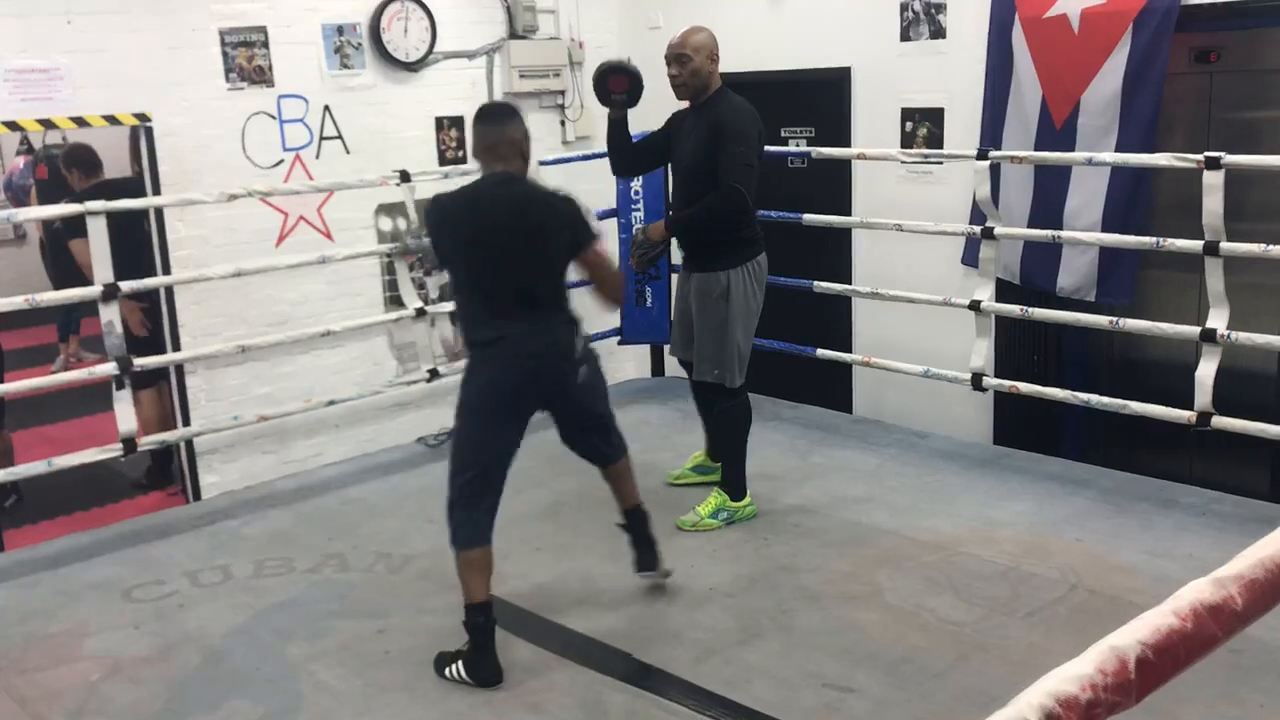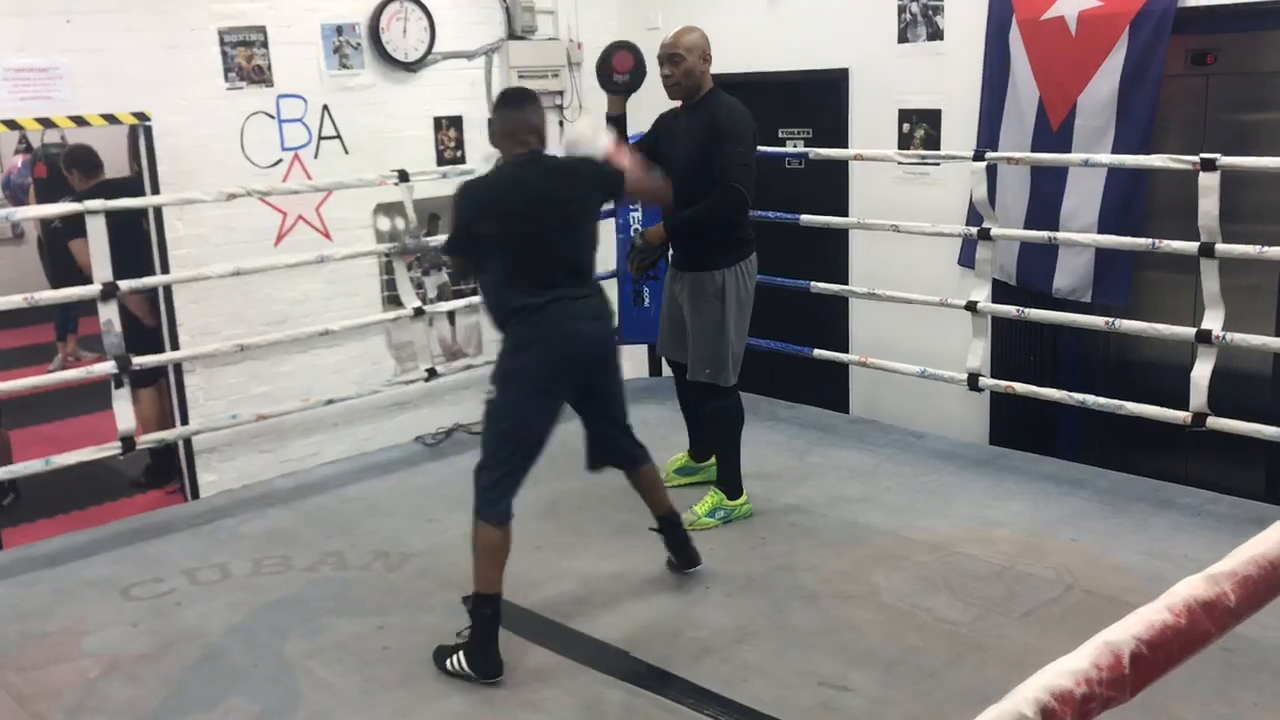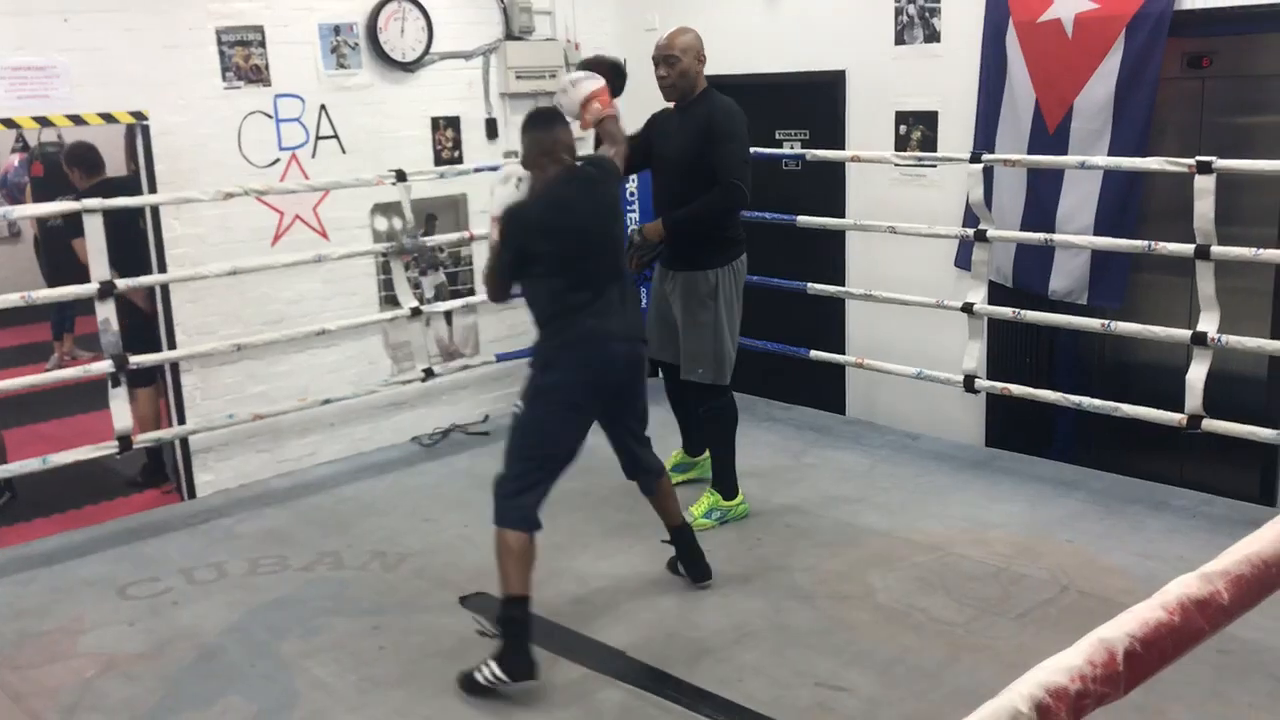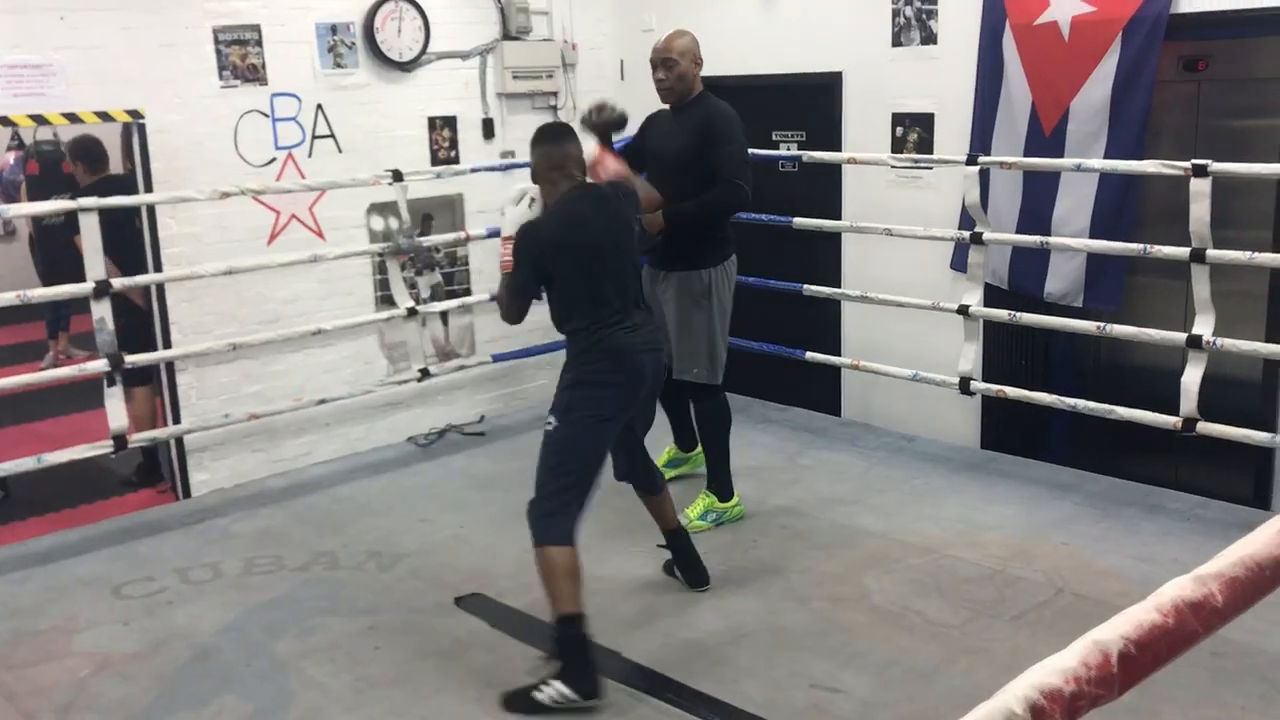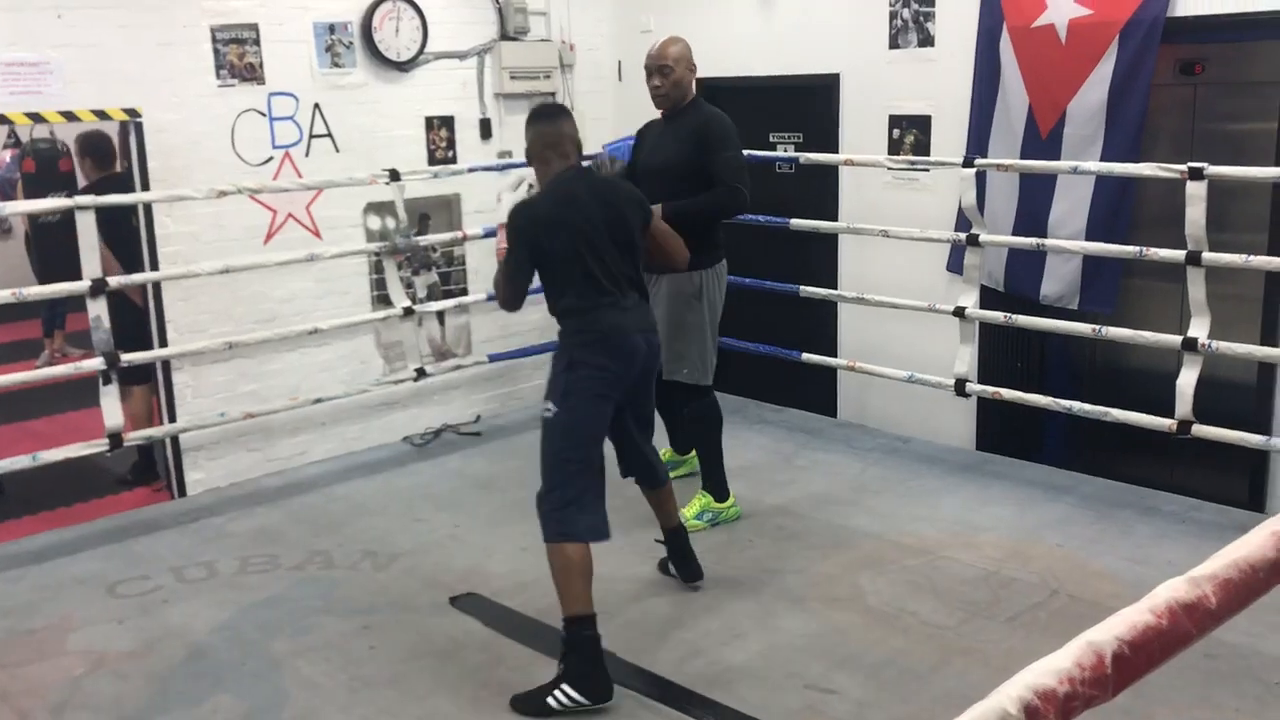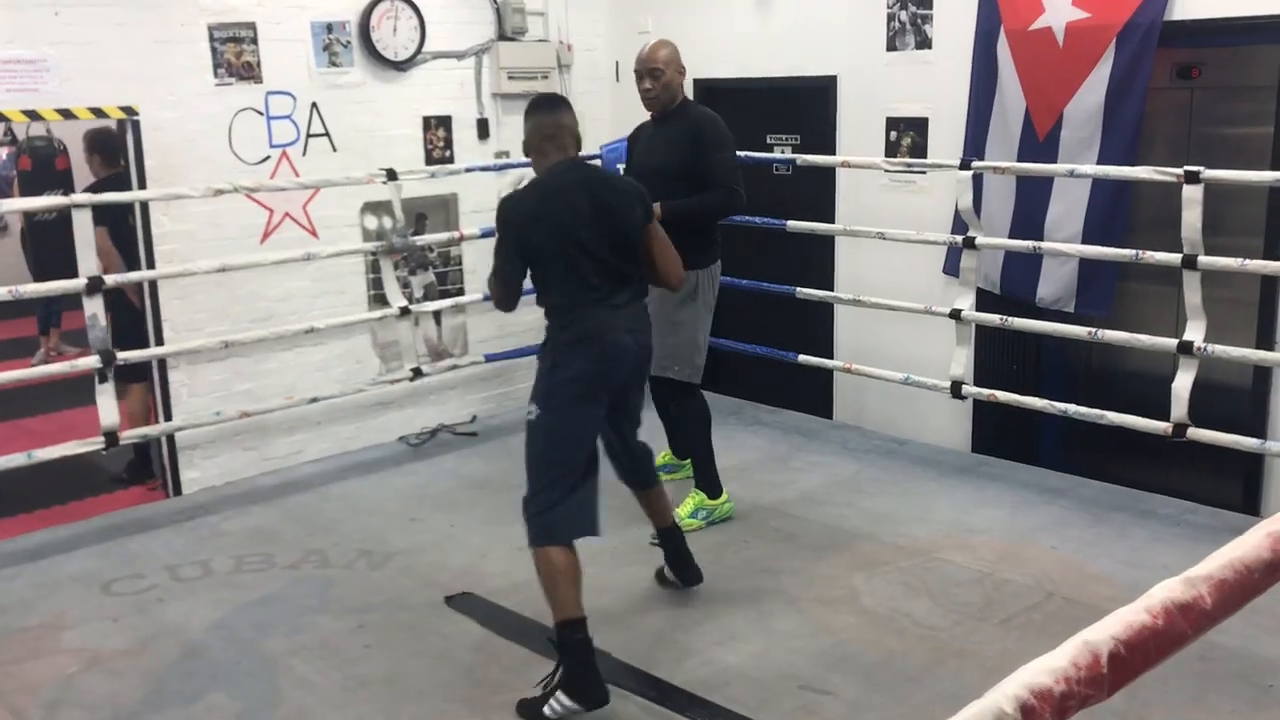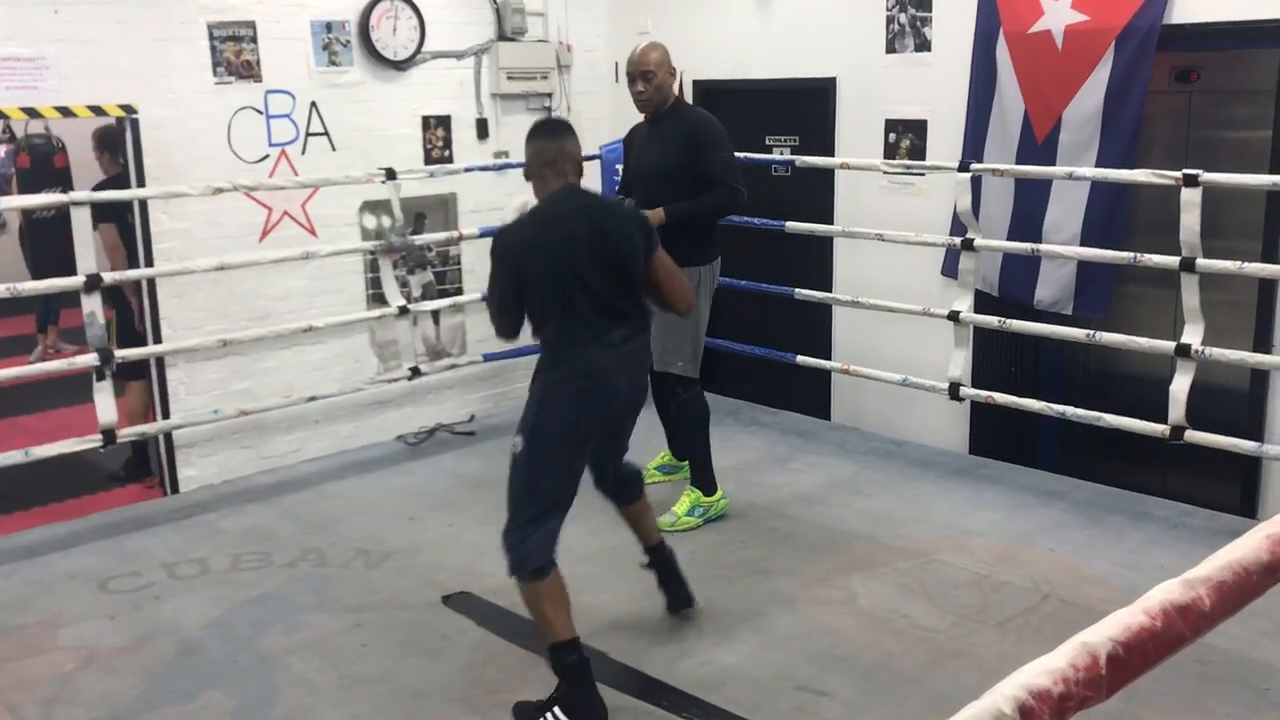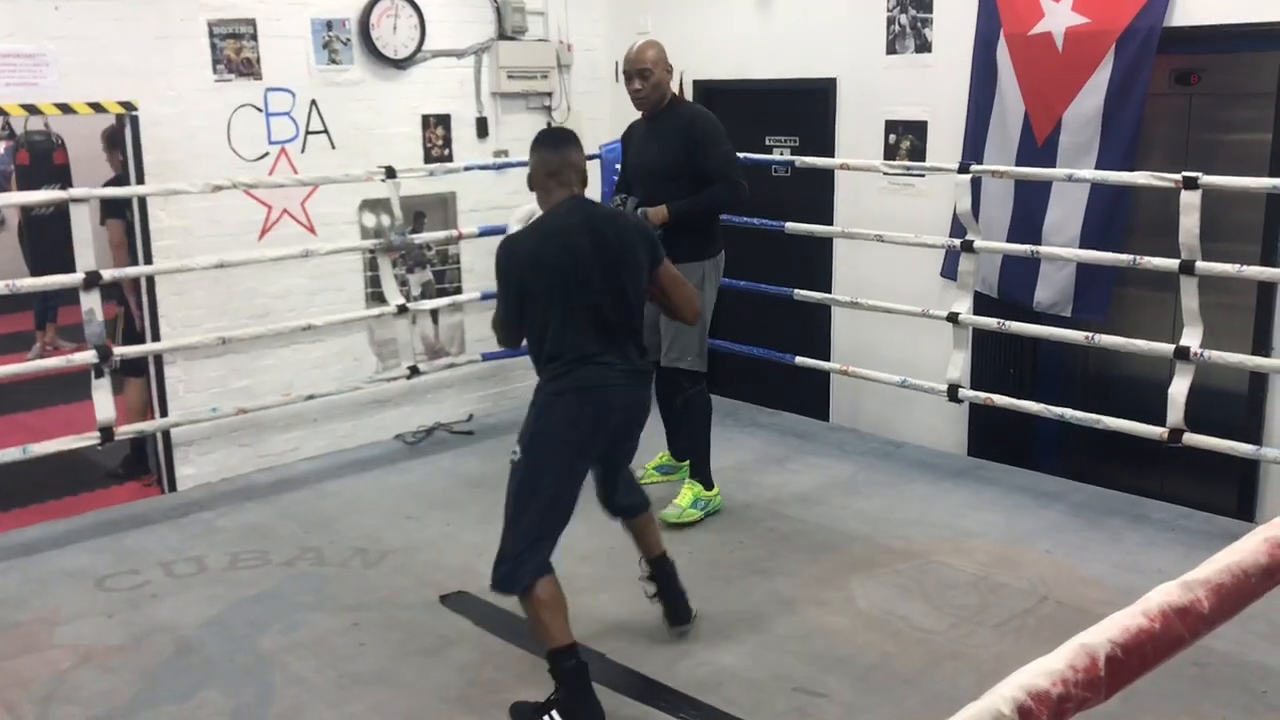
dt=0.1s
person 1, frame 1
left shoulder: (441, 211)
right shoulder: (557, 207)
right elbow: (613, 291)
right wrist: (594, 249)
left hip: (492, 368)
right hip: (560, 355)
left knee: (471, 504)
right knee: (601, 438)
left ankle: (480, 652)
right ankle: (644, 547)
person 1, frame 2
left shoulder: (479, 199)
right shoulder: (582, 173)
left elbow: (462, 261)
right elbow: (657, 192)
right wrist: (625, 164)
left hip: (535, 348)
right hip: (592, 332)
left knee: (496, 486)
right knee: (617, 437)
left ankle: (480, 641)
right ankle: (678, 541)
person 1, frame 3
left shoulder: (522, 218)
right shoulder: (600, 180)
left elbow: (496, 292)
right elbow: (616, 144)
right wrist: (602, 111)
left hip: (571, 356)
right hip: (626, 341)
left knee: (518, 494)
right knee: (635, 451)
left ankle: (514, 647)
right ankle: (690, 556)
person 1, frame 4
left shoulder: (537, 233)
right shoulder: (613, 200)
left elbow: (512, 312)
right elbow: (650, 197)
left wrist: (511, 259)
right wrist: (618, 171)
left hip: (599, 367)
right hip: (648, 353)
left knee: (553, 512)
right knee: (632, 455)
left ankle: (574, 667)
right ankle: (688, 561)
person 1, frame 5
left shoulder: (528, 213)
right shoulder: (618, 189)
left elbow: (510, 300)
right elbow: (677, 258)
left wrist: (509, 248)
left hip: (590, 351)
right hip: (641, 339)
left knee: (565, 503)
right knee: (638, 449)
left ankle: (585, 669)
right ankle: (683, 556)
person 1, frame 6
left shoulder: (518, 207)
right shoulder: (623, 190)
left elbow: (503, 296)
right elbow: (672, 277)
left hip: (577, 353)
right hip: (633, 340)
left knee: (552, 507)
right knee: (628, 450)
right ankle: (679, 559)
person 1, frame 7
left shoulder: (516, 238)
right shoulder: (626, 218)
left elbow: (506, 328)
right elbow: (682, 301)
left hip: (570, 384)
right hip: (630, 371)
left knee: (528, 537)
right knee: (611, 470)
right ankle: (670, 580)
person 1, frame 8
left shoulder: (520, 248)
right shoulder: (632, 230)
left elbow: (507, 336)
right elbow: (691, 311)
left hip: (570, 398)
right hip: (632, 386)
left knee: (524, 549)
right knee: (616, 482)
right ankle: (672, 596)
person 2, frame 1
left shoulder: (736, 116)
right shoulder: (682, 122)
left elbow: (735, 196)
right elbow: (626, 165)
left wrist: (669, 227)
right wrist: (617, 114)
left hip: (732, 266)
right hip: (698, 263)
left knee: (721, 375)
right knee: (695, 363)
left ankle: (734, 494)
right ankle: (716, 455)
person 2, frame 2
left shoulder: (728, 116)
right shoulder: (671, 122)
left elbow: (735, 196)
left wrist: (667, 230)
right wrist: (616, 113)
left hip: (723, 266)
right hip: (685, 263)
left knee: (714, 377)
right knee: (681, 363)
left ankle: (730, 494)
right ankle: (699, 457)
person 2, frame 3
left shoulder: (722, 116)
right shoulder: (663, 122)
left elbow: (734, 193)
left wrist: (667, 227)
left hip: (713, 266)
right hip: (672, 264)
left knee: (708, 376)
right knee: (670, 363)
left ankle: (727, 494)
right ankle: (692, 452)
person 2, frame 4
left shoulder: (718, 119)
right shoulder: (656, 124)
left elbow: (735, 194)
left wrist: (667, 219)
right wrist: (599, 136)
left hip: (703, 267)
right hip: (660, 265)
left knee: (700, 378)
right knee: (660, 366)
left ankle: (722, 495)
right ankle: (687, 450)
person 2, frame 5
left shoulder: (712, 125)
right shoulder: (652, 133)
left elbow: (735, 197)
right elbow: (629, 191)
left wrist: (665, 214)
left hip: (694, 270)
right hip: (652, 268)
left knee: (689, 378)
right knee: (656, 369)
left ankle: (717, 495)
right ankle: (682, 451)
person 2, frame 6
left shoulder: (704, 126)
right shoulder: (641, 135)
left elbow: (731, 196)
left wrist: (664, 213)
left hip: (689, 269)
left knee: (679, 378)
right knee: (655, 369)
left ankle: (711, 494)
right ankle: (680, 454)
person 2, frame 7
left shoulder: (699, 127)
right shoulder: (636, 136)
left elbow: (732, 195)
left wrist: (666, 216)
left hip: (690, 266)
left knee: (678, 373)
right knee: (656, 369)
left ankle: (706, 491)
right ankle: (679, 455)
person 2, frame 8
left shoulder: (697, 123)
right shoulder: (633, 134)
left elbow: (733, 189)
left wrist: (669, 213)
left hip: (693, 263)
left knee: (683, 368)
right knee: (658, 365)
left ankle: (703, 484)
right ankle: (677, 456)
person 3, frame 1
left shoulder: (76, 208)
right shoulder: (136, 186)
left elbow: (86, 261)
left wrist: (122, 302)
left hip: (129, 305)
right hip: (160, 294)
left knee: (144, 386)
right knee: (168, 378)
left ankle: (161, 467)
right ankle: (172, 457)
person 3, frame 2
left shoulder: (76, 208)
right shoulder: (136, 186)
left elbow: (87, 261)
left wrist: (129, 299)
left hip: (130, 304)
right hip: (159, 294)
left knee: (144, 384)
right knee: (170, 378)
left ankle: (160, 465)
right ankle: (176, 455)
person 3, frame 3
left shoulder: (77, 207)
right shoulder: (136, 186)
left elbow: (90, 259)
left wrist: (132, 293)
left hip: (128, 303)
right hip: (159, 292)
left knee: (141, 384)
left ankle: (155, 465)
person 3, frame 4
left shoulder: (81, 202)
right shoulder: (137, 185)
left wrist: (135, 293)
left hip: (128, 301)
left knee: (138, 383)
left ankle: (152, 465)
person 3, frame 5
left shoulder: (86, 199)
left elbow: (99, 253)
left wrist: (133, 291)
left hip: (125, 300)
left knee: (135, 382)
left ankle: (147, 463)
person 3, frame 6
left shoulder: (94, 195)
left elbow: (106, 250)
left wrist: (132, 293)
left hip: (127, 297)
left knee: (134, 379)
left ankle: (143, 461)
person 3, frame 7
left shoulder: (103, 192)
left elbow: (114, 247)
left wrist: (131, 294)
left hip: (132, 294)
left knee: (134, 376)
left ankle: (140, 459)
person 3, frame 8
left shoulder: (114, 190)
left elbow: (118, 246)
left wrist: (129, 295)
left hip: (141, 293)
left knee: (134, 373)
left ankle: (138, 456)
person 4, frame 1
left shoulder: (74, 186)
right shoulder: (39, 189)
right elbow: (40, 222)
right wrist: (50, 246)
right hip: (56, 248)
left ankle: (73, 348)
right ankle: (64, 352)
person 4, frame 2
left shoulder: (73, 184)
right shoulder: (37, 188)
right elbow: (38, 221)
right wrist: (49, 245)
right hip: (54, 247)
left ankle: (71, 347)
right ankle: (62, 351)
person 4, frame 3
left shoulder: (69, 182)
right shoulder: (34, 187)
right elbow: (34, 220)
right wrist: (45, 244)
left hip: (70, 243)
right hip: (50, 246)
left ankle: (68, 346)
right ankle: (58, 350)
person 4, frame 4
left shoulder: (65, 180)
right shoulder: (29, 185)
right elbow: (29, 218)
right wrist: (40, 241)
left hip: (67, 242)
right hip: (45, 244)
left ankle: (63, 344)
right ankle: (53, 349)
person 4, frame 5
left shoulder: (62, 178)
right shoulder: (25, 183)
left elbow: (72, 207)
right elbow: (26, 217)
right wrist: (36, 239)
left hip: (63, 240)
right hip: (41, 243)
left ankle: (59, 343)
right ankle: (49, 347)
person 4, frame 6
right shoulder: (21, 181)
right elbow: (22, 214)
right wrist: (31, 238)
left hip: (59, 239)
right hip: (37, 240)
left ankle: (54, 341)
right ankle: (44, 345)
person 4, frame 7
left shoulder: (56, 173)
right shoulder: (20, 177)
right elbow: (21, 211)
right wrist: (29, 235)
left hip: (57, 236)
right hip: (35, 237)
left ankle: (52, 338)
right ankle: (42, 343)
person 4, frame 8
left shoulder: (55, 171)
right shoulder: (19, 174)
right elbow: (20, 208)
right wrist: (28, 230)
left hip: (56, 232)
right hip: (34, 234)
left ankle: (50, 336)
right ankle: (41, 340)
